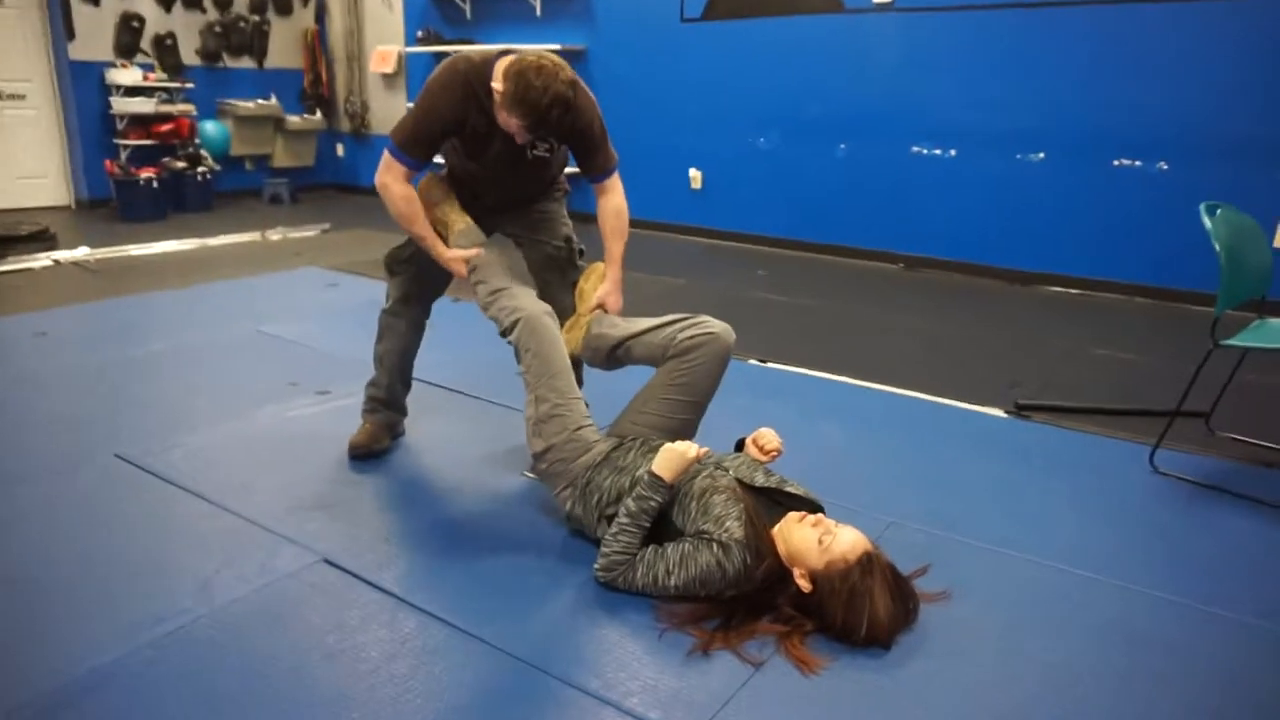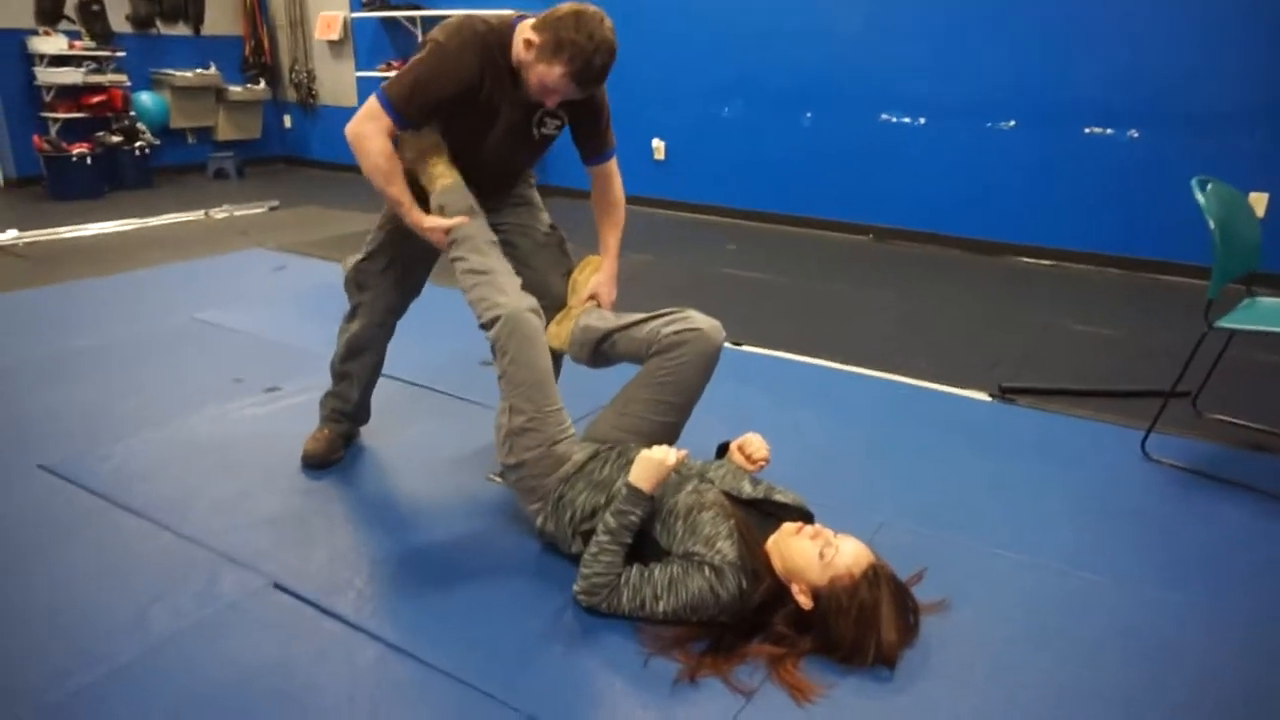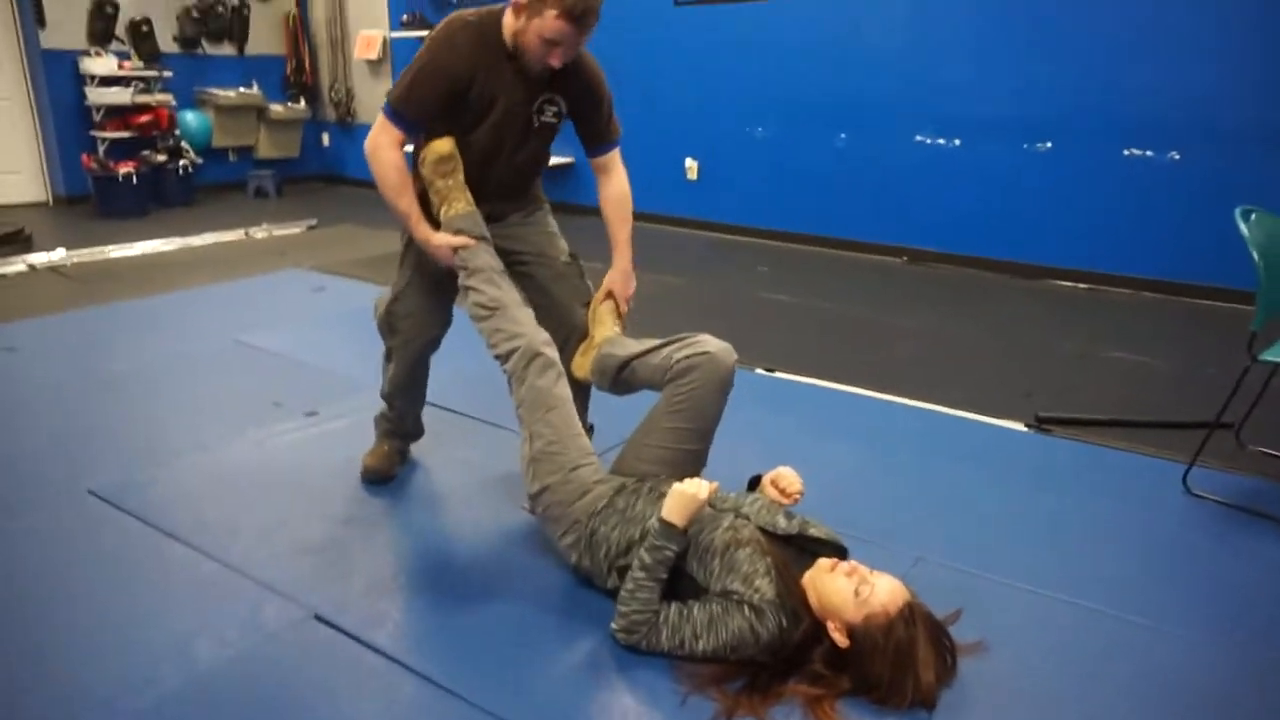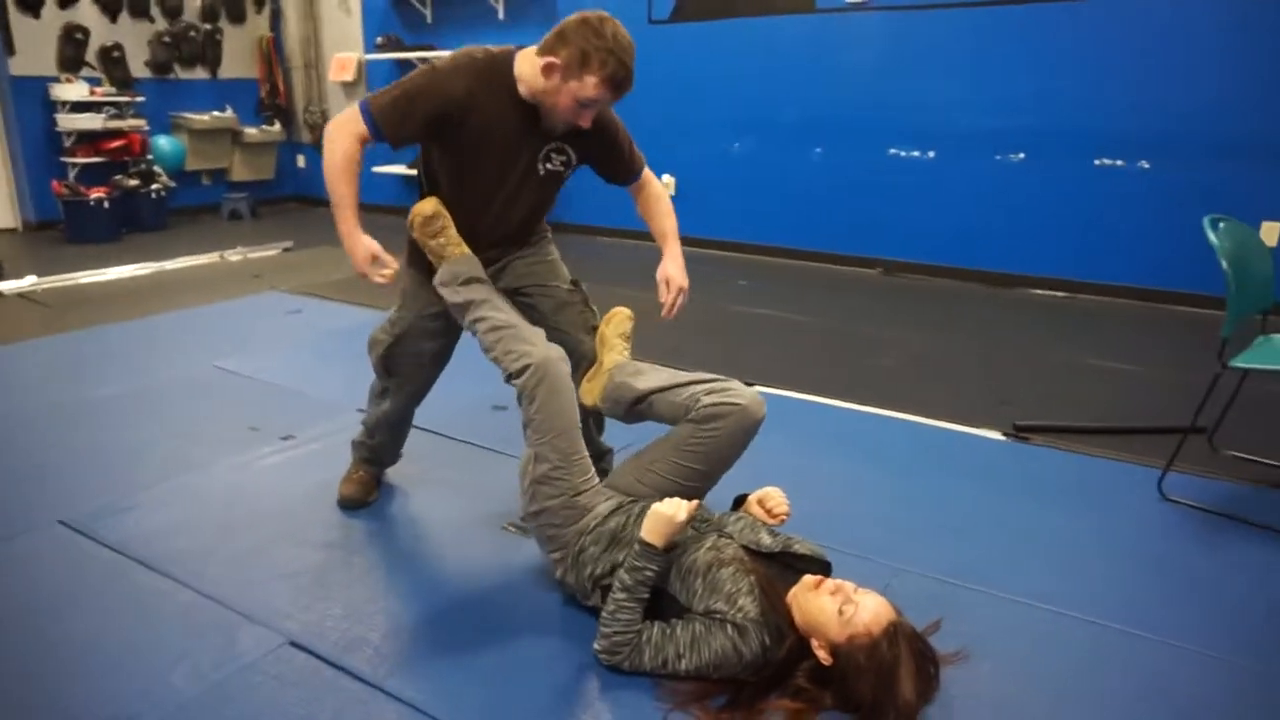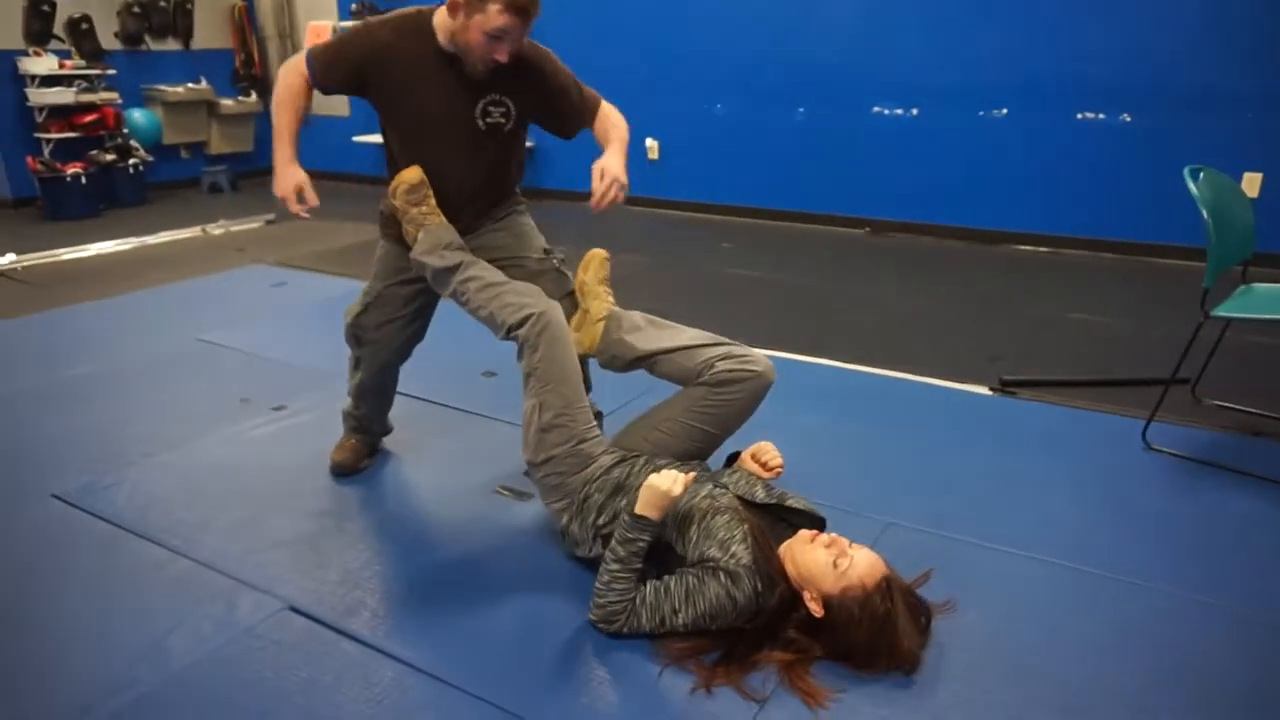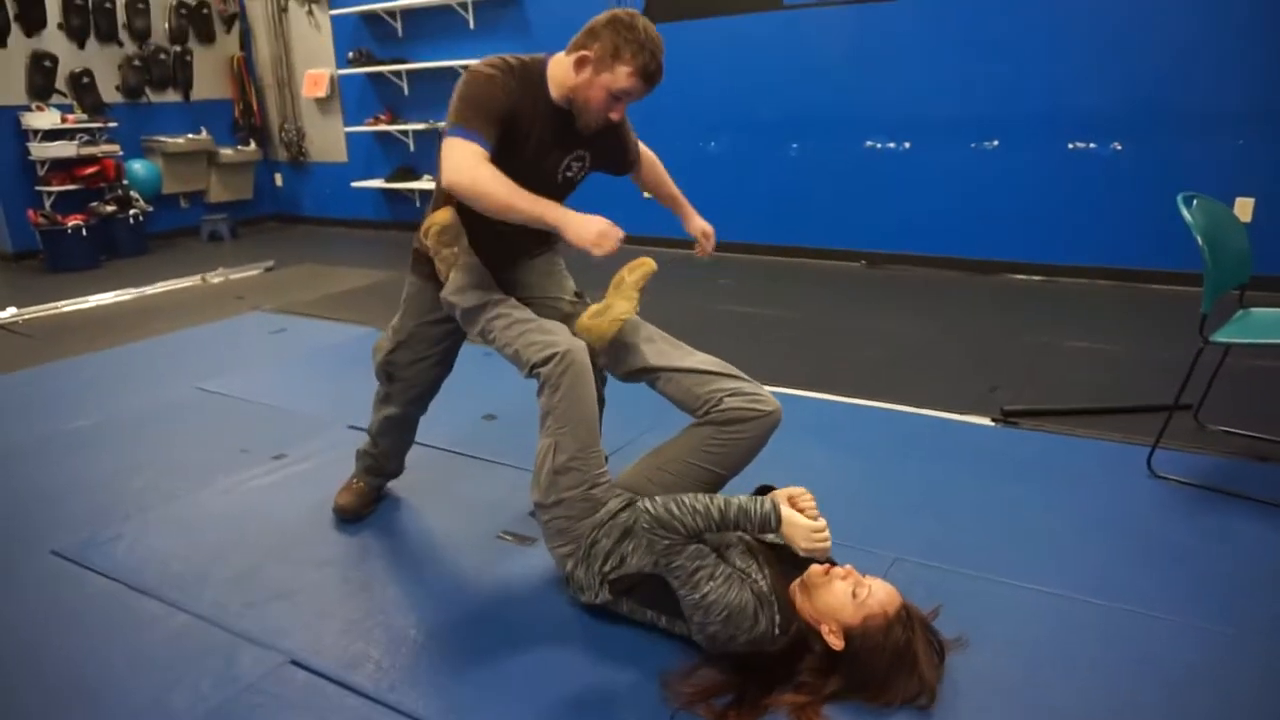
dt=0.7s
person 1, frame 1
left shoulder: (730, 560)
right shoulder: (792, 503)
left elbow: (613, 568)
left wrist: (657, 479)
right wrist: (751, 454)
left hip: (590, 475)
right hip: (635, 450)
left knee: (531, 317)
right knee: (709, 336)
left ankle: (460, 227)
right ankle: (590, 331)
person 1, frame 2
left shoulder: (721, 583)
right shoulder: (782, 514)
left elbow: (596, 589)
left wrist: (637, 490)
right wrist: (736, 462)
left hip: (564, 489)
right hip: (605, 456)
left knee: (514, 315)
right knee: (698, 334)
left ankle: (449, 191)
right ankle: (579, 327)
person 1, frame 3
left shoulder: (761, 623)
right shoulder: (818, 552)
left elbow: (633, 628)
left wrist: (669, 526)
right wrist: (767, 491)
left hip: (595, 521)
right hip: (644, 493)
left knee: (532, 355)
right knee: (710, 358)
left ankle: (461, 216)
right ankle: (604, 353)
person 1, frame 4
left shoulder: (744, 640)
right shoulder: (804, 568)
left elbow: (616, 646)
left wrist: (648, 544)
right wrist: (749, 509)
left hip: (588, 541)
right hip: (632, 507)
left knee: (542, 365)
right knee: (738, 406)
left ankle: (457, 269)
right ankle: (613, 380)
person 1, frame 5
left shoulder: (737, 588)
right shoulder: (798, 521)
left elbow: (612, 612)
left wrist: (643, 516)
right wrist: (744, 464)
left hip: (590, 495)
right hip: (635, 464)
left knee: (539, 317)
right knee: (747, 371)
left ankle: (433, 238)
right ankle: (603, 325)
person 1, frame 6
left shoulder: (746, 617)
right shoulder: (801, 568)
left elbow: (657, 519)
left wrist: (770, 513)
right wrist: (774, 506)
left hip: (590, 542)
right hip: (625, 509)
left knee: (562, 353)
right knee: (753, 408)
left ankle: (465, 281)
right ankle: (617, 333)
person 2, frame 1
left shoulder: (573, 104)
right shoulder: (455, 84)
left elbow: (609, 190)
right elbow: (390, 178)
left wrist: (613, 277)
right wrist: (440, 253)
left hip: (536, 201)
right hip: (462, 194)
left knee: (565, 305)
right knee: (407, 290)
right ankle: (382, 415)
person 2, frame 2
left shoulder: (579, 86)
right shoulder: (462, 46)
left elbow: (605, 176)
right elbow: (364, 129)
left wrist: (607, 267)
right wrist: (413, 216)
left hip: (506, 193)
right hip: (430, 192)
left knee: (556, 298)
right knee: (374, 301)
right ankle: (339, 418)
person 2, frame 3
left shoulder: (581, 73)
right shoulder: (458, 44)
left elbow: (608, 169)
right elbow: (381, 143)
left wrist: (622, 263)
right wrist: (422, 232)
left hip: (520, 213)
left knee: (575, 324)
right knee: (408, 332)
right ankle: (395, 434)
person 2, frame 4
left shoulder: (593, 121)
right shoulder: (460, 82)
left elbow: (643, 183)
right elbow: (345, 129)
left wrist: (671, 254)
right wrist: (349, 230)
left hip: (522, 250)
left knee: (584, 355)
right knee: (402, 366)
left ankle: (589, 473)
right ankle: (369, 461)
person 2, frame 5
left shoulder: (529, 65)
right shoulder: (388, 40)
left elbow: (604, 115)
right elbow: (296, 72)
left wrist: (614, 155)
right wrist: (286, 162)
left hip: (495, 219)
right knee: (375, 340)
right ankle: (363, 431)
person 2, frame 6
left shoulder: (607, 122)
right shoulder: (494, 83)
left elbow: (635, 158)
right elbow: (459, 173)
left wrist: (686, 213)
right wrist: (563, 219)
left hip: (527, 257)
right knee: (407, 380)
right ankle: (373, 471)
